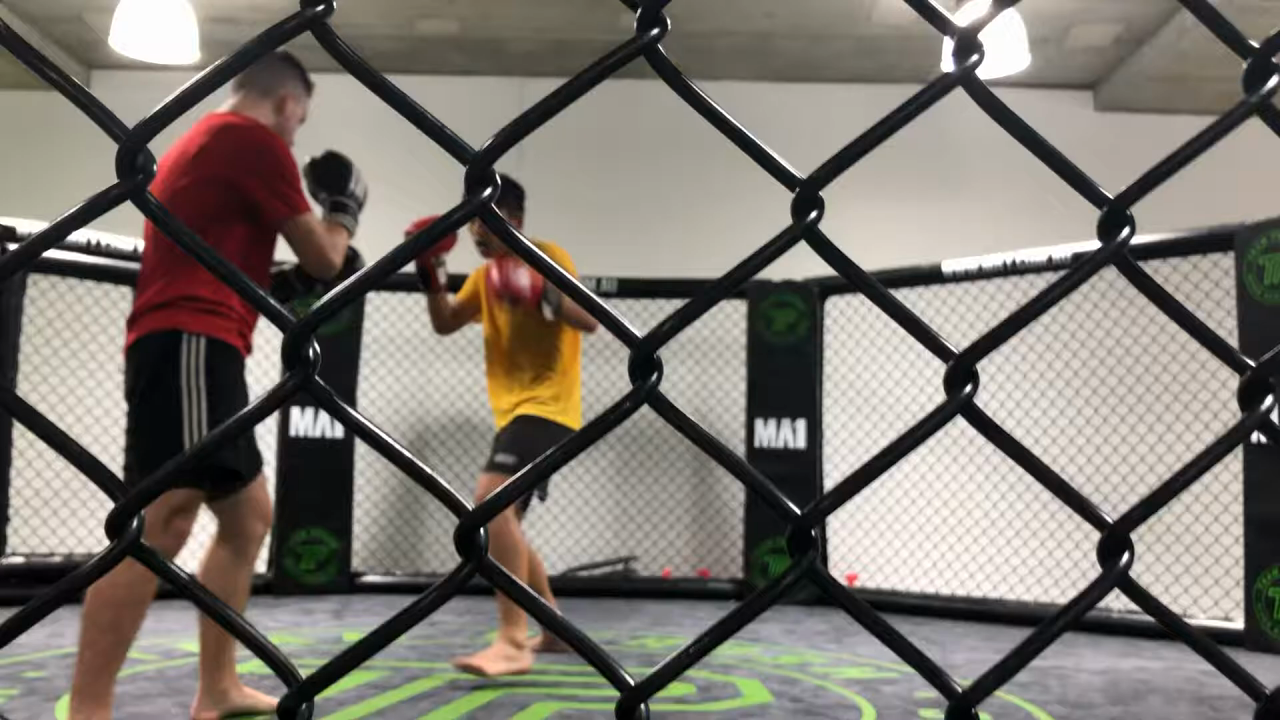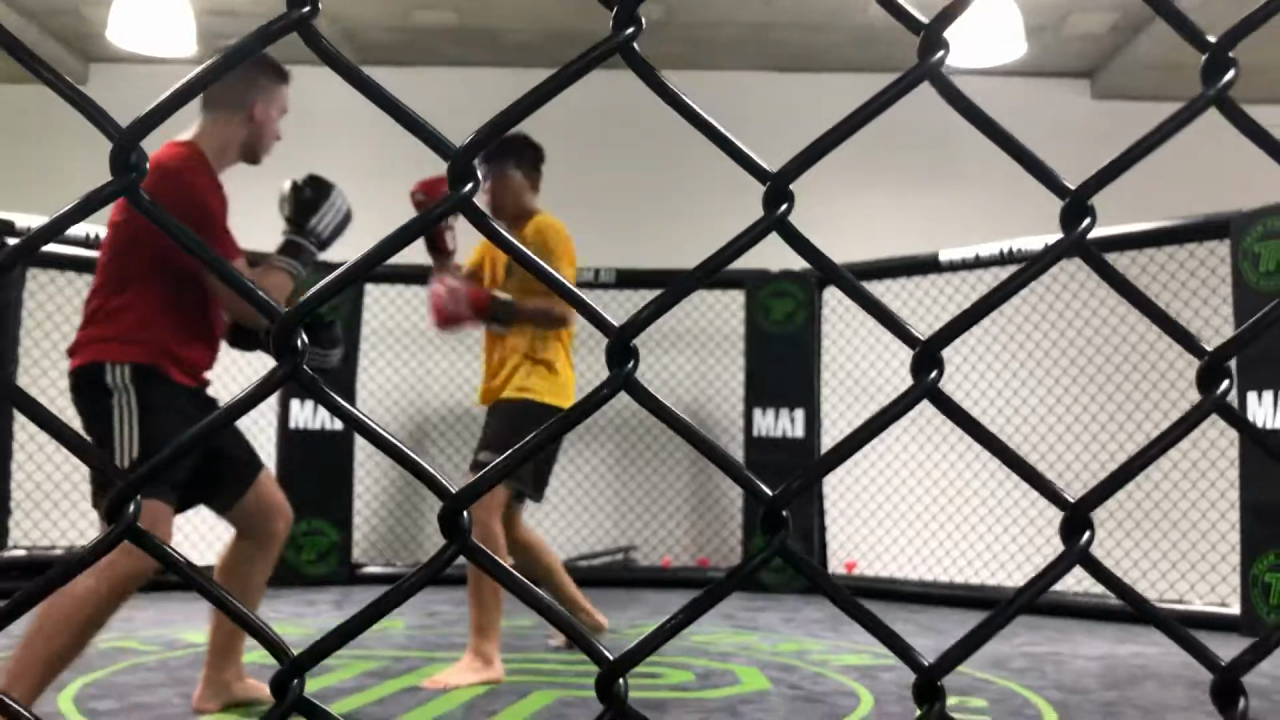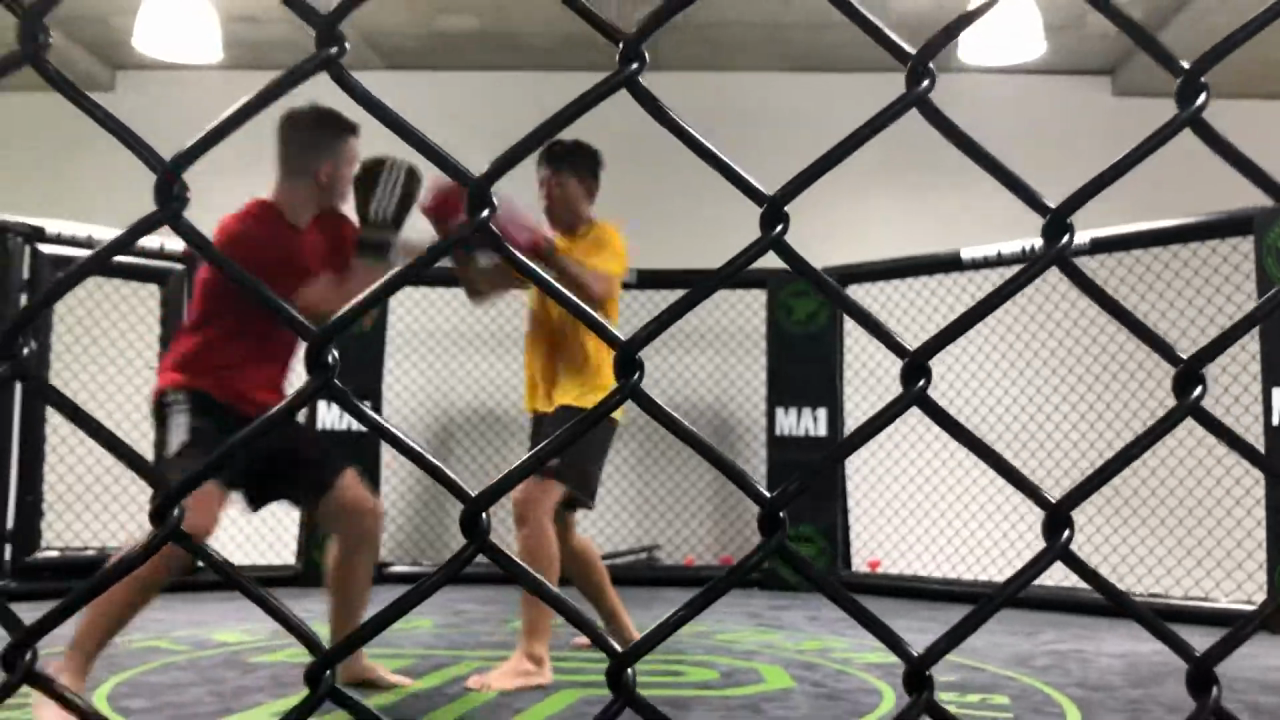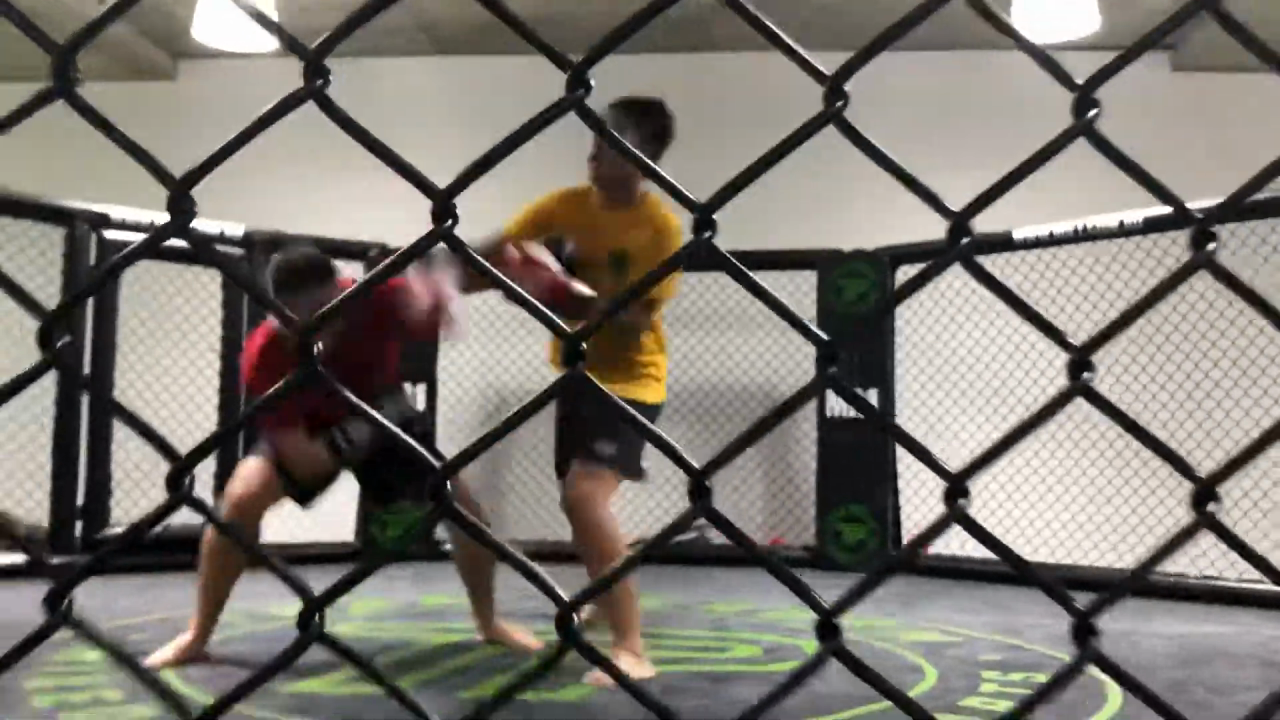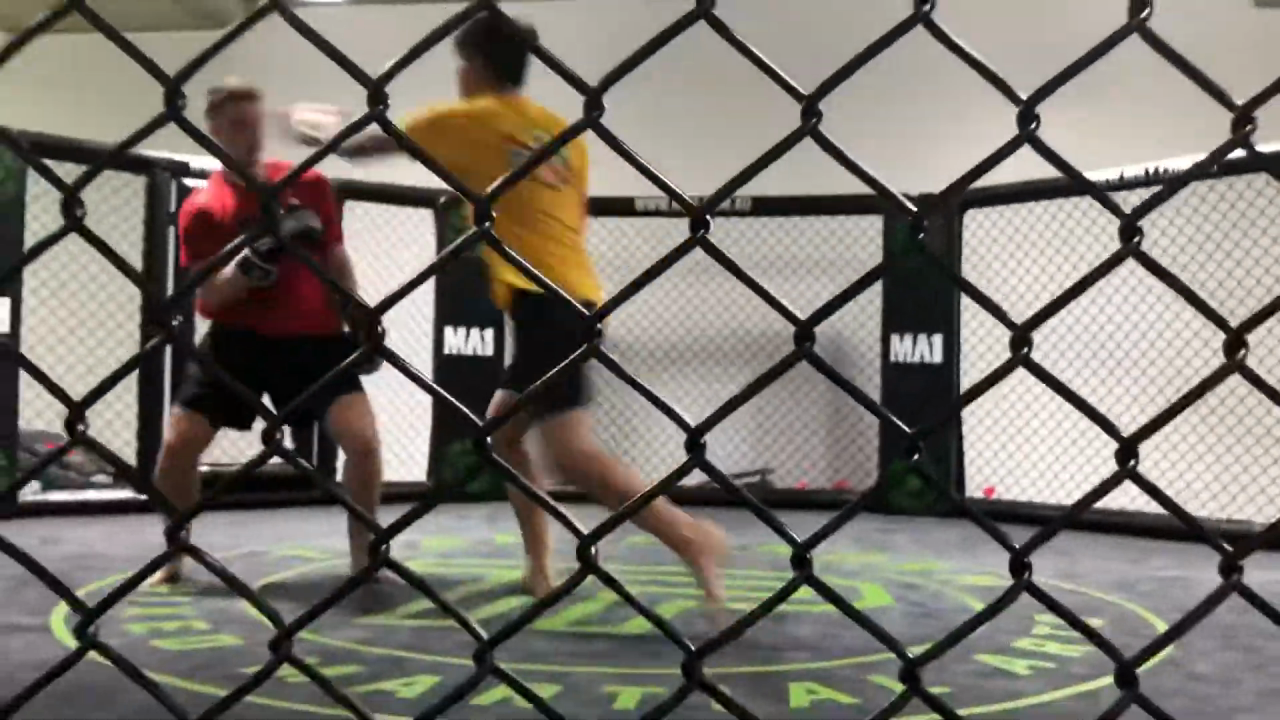
dt=0.5s
person 1, frame 1
left shoulder: (203, 143)
right shoulder: (251, 138)
right elbow: (323, 259)
right wrist: (344, 204)
left hip: (192, 348)
right hip: (190, 343)
left knee: (248, 515)
right knee: (164, 521)
person 1, frame 2
left shoulder: (194, 175)
right shoulder: (180, 174)
right elbow: (252, 303)
right wrist: (306, 238)
left hip: (174, 380)
right hip: (128, 374)
left knee: (270, 516)
right knee: (141, 549)
person 1, frame 3
left shoulder: (323, 223)
right shoulder: (253, 234)
left elbow: (363, 261)
right elbow: (333, 314)
right wrist: (381, 239)
left hip: (262, 408)
right hip: (204, 402)
left knee: (362, 512)
right knee: (187, 528)
left ankle: (344, 657)
person 1, frame 4
left shoulder: (367, 297)
right shoulder: (264, 358)
right elbow: (302, 459)
right wrist: (353, 435)
left hip: (381, 423)
right hip: (315, 437)
left knee: (463, 509)
right knee: (240, 502)
left ankle: (489, 622)
right ankle: (199, 634)
person 1, frame 5
left shoulder: (307, 184)
right shoulder: (200, 209)
left elbow: (337, 258)
right elbow: (209, 301)
left wrist: (362, 319)
right wrist: (263, 253)
left hip: (313, 338)
right hip: (239, 341)
left knee: (360, 437)
right knee: (177, 446)
left ankle: (365, 557)
right ankle: (176, 559)
person 2, frame 1
left shoulder: (547, 256)
right shoulder: (484, 275)
left elbow: (588, 320)
right elbow: (444, 322)
left wrist: (538, 294)
right wrist: (430, 272)
left hip: (546, 408)
right hip: (511, 411)
left knee: (491, 499)
right knee: (503, 519)
left ankle: (513, 641)
right ankle: (553, 630)
person 2, frame 2
left shoulder: (548, 234)
right shoulder: (494, 243)
left elbow: (559, 312)
right elbow: (449, 287)
left wrist: (490, 309)
right wrist: (436, 231)
left hip: (535, 391)
right hip: (505, 392)
left knee: (482, 506)
right knee: (505, 521)
left ankle: (483, 656)
right ankle: (583, 615)
person 2, frame 3
left shoulder: (604, 237)
right shoulder: (545, 248)
left elbow: (593, 290)
right elbow: (482, 283)
left wrist: (548, 244)
left hip: (589, 401)
right hip: (552, 402)
left knee: (535, 505)
right knee: (558, 525)
left ankle: (533, 656)
right ankle: (621, 628)
person 2, frame 4
left shoulder: (662, 231)
right shoulder: (564, 207)
left elbow: (638, 325)
right elbow: (489, 253)
left hip: (631, 384)
right hip: (576, 381)
left knee: (583, 497)
right knee: (587, 499)
left ankle: (630, 648)
right ankle: (610, 608)
person 2, frame 5
left shoulder: (462, 119)
right shoulder: (557, 129)
left elbow: (369, 145)
left wrist: (325, 130)
left hip: (538, 297)
right hip: (575, 295)
left knee: (571, 449)
right knee: (502, 428)
left ankle: (691, 537)
right ankle: (539, 569)
